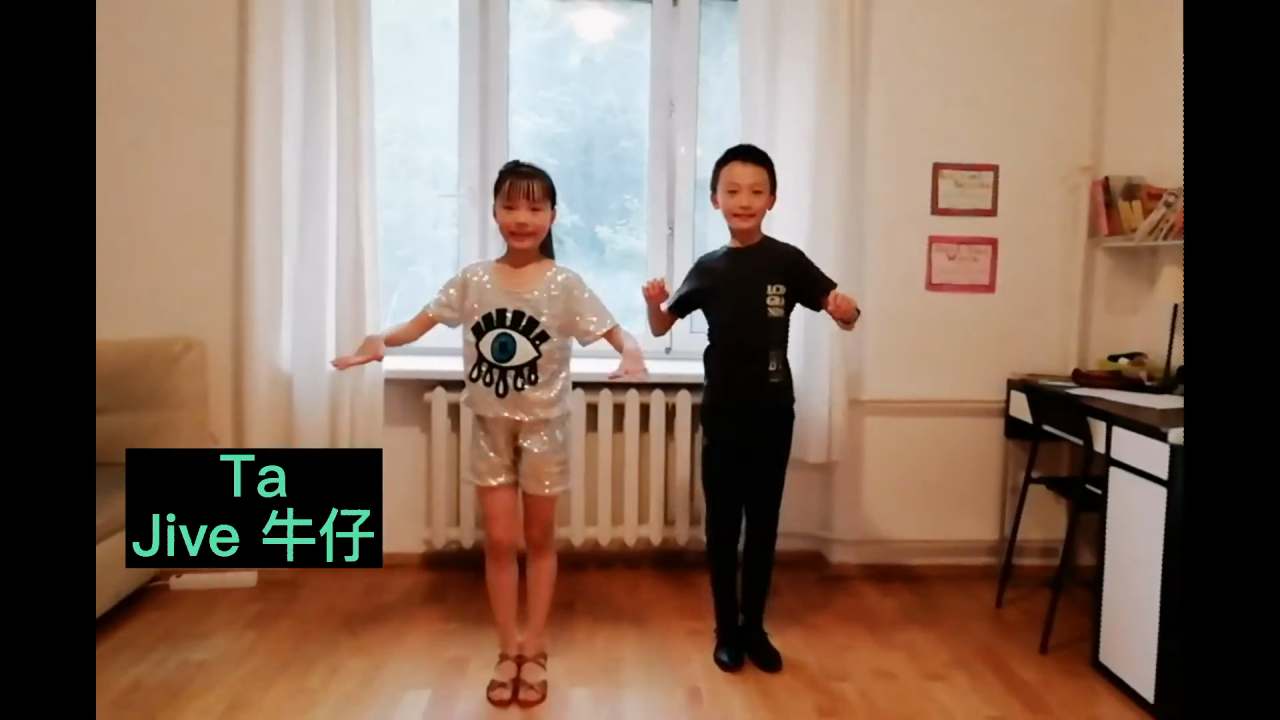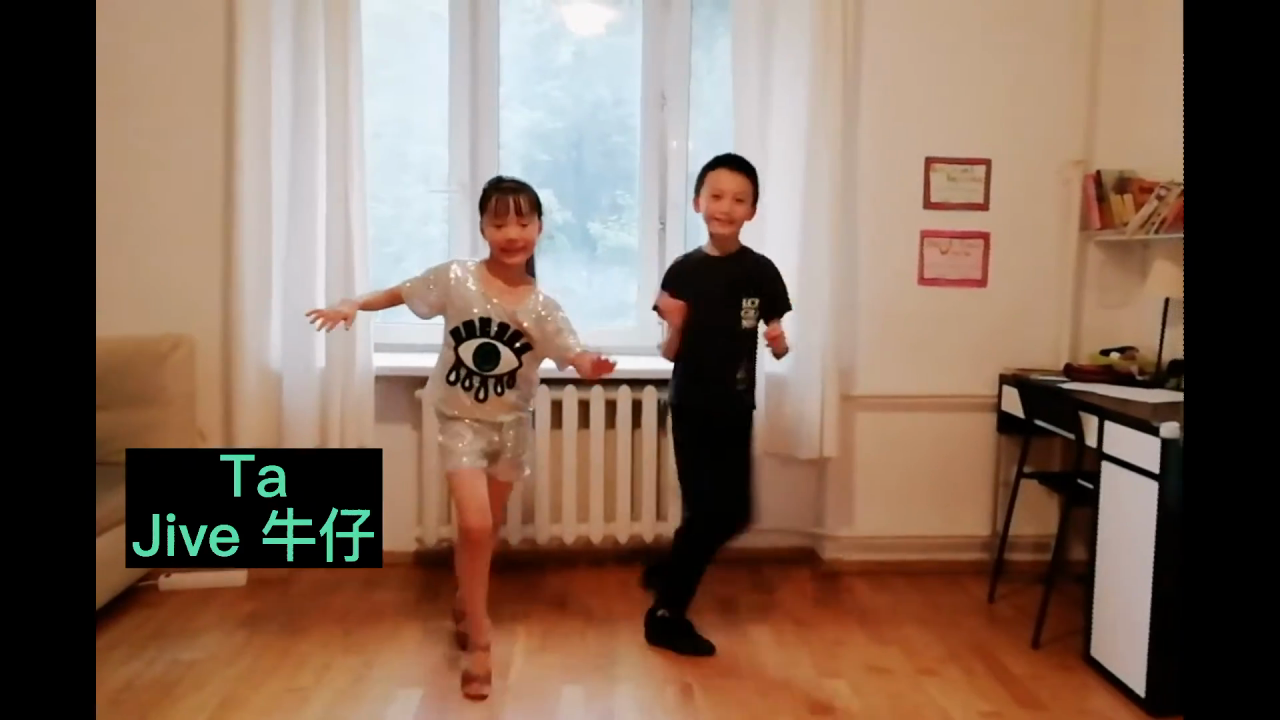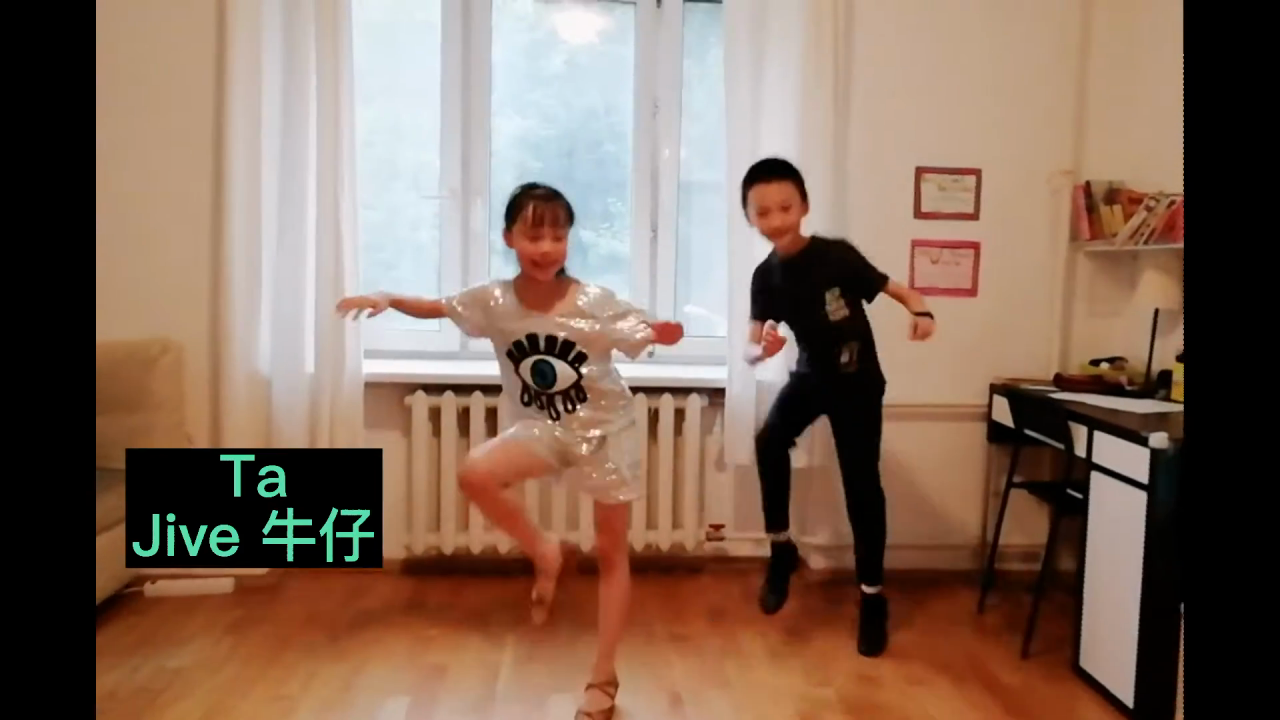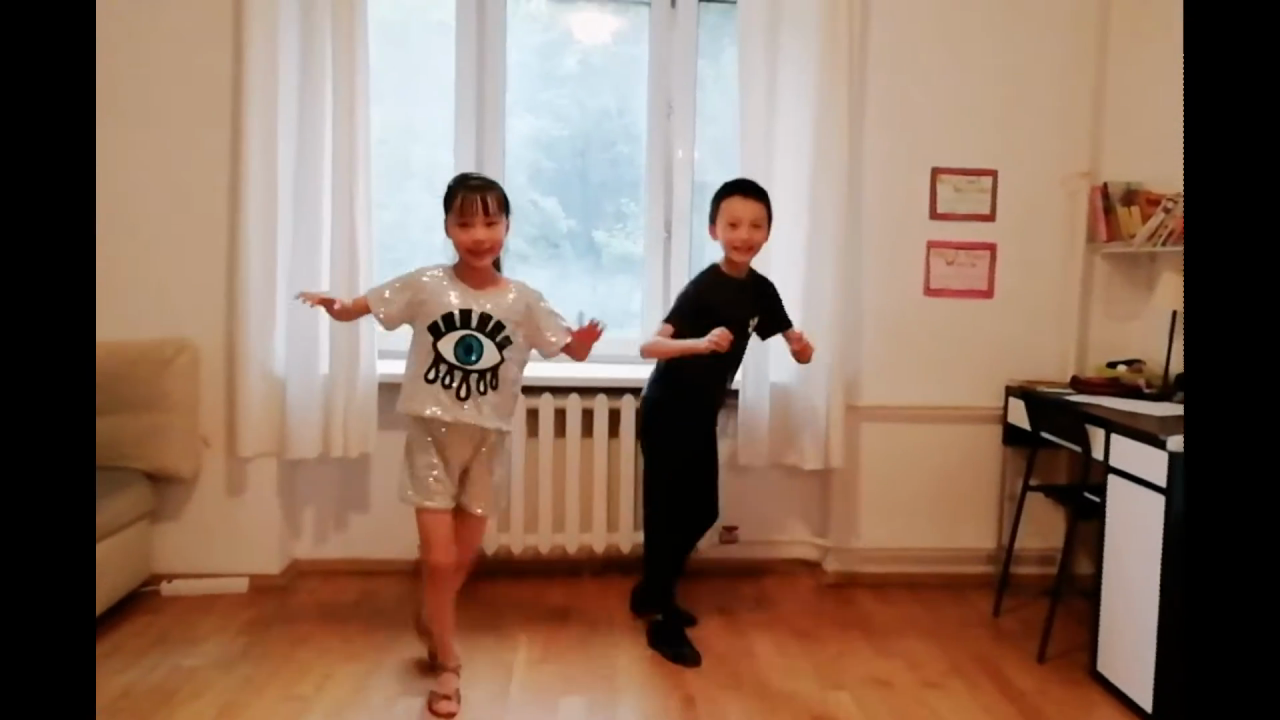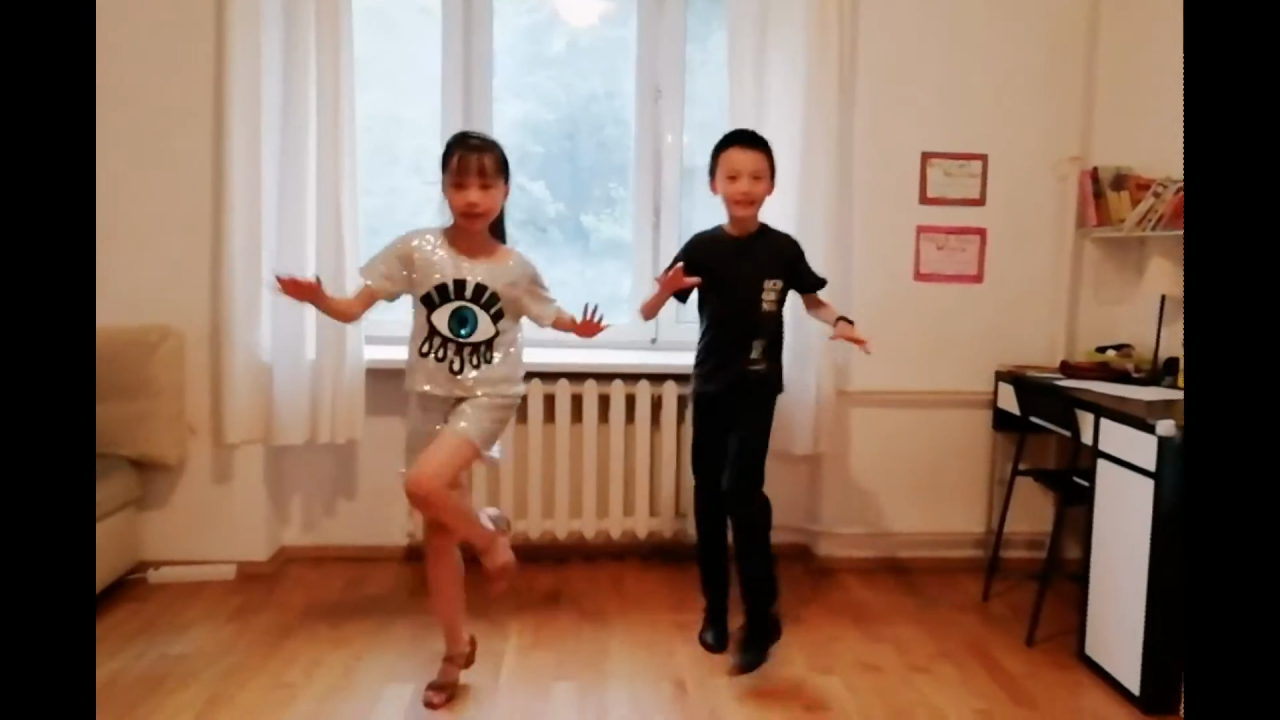
dt=1s
person 1, frame 1
left shoulder: (565, 284)
right shoulder: (472, 280)
left elbow: (615, 334)
right elbow: (416, 325)
left wrist: (630, 353)
right wrist: (380, 340)
left hip: (544, 424)
right hip: (490, 425)
left knee: (539, 538)
right knee: (500, 540)
left ankle: (535, 650)
right ankle: (508, 650)
person 1, frame 2
left shoulder: (544, 307)
right shoulder: (454, 278)
left elbow: (579, 361)
right elbow: (399, 294)
left wrist: (597, 366)
right wrist: (352, 305)
left hip: (512, 425)
right hip: (461, 421)
left knee: (488, 531)
right knee: (475, 528)
left ankle: (465, 607)
right ankle: (478, 640)
person 1, frame 3
left shoulder: (596, 304)
right shoulder: (493, 300)
left elbow: (654, 334)
right elbow: (434, 307)
left wrist: (666, 335)
right wrist: (387, 299)
left hip: (604, 431)
right hip: (538, 431)
left knee: (611, 555)
right knee: (473, 474)
right ankle: (542, 552)
person 1, frame 4
left shoulder: (523, 300)
right shoulder: (424, 285)
left elbow: (572, 349)
right elbow: (356, 307)
left wrist: (584, 340)
right wrist: (331, 304)
left hip: (487, 438)
right hip: (430, 432)
left knee: (462, 558)
right knee: (437, 563)
left ankle: (431, 615)
right ankle: (446, 664)
person 1, frame 5
left shoulder: (517, 269)
right shoulder: (414, 249)
left elbow: (549, 315)
right elbow: (349, 310)
left wrist: (579, 328)
right wrist: (315, 297)
left hip: (490, 397)
right hip: (430, 398)
left knee: (424, 484)
right knee: (436, 532)
left ankle: (491, 536)
right ankle: (457, 648)
person 2, frame 1
left shoulder: (787, 260)
right shoulder: (709, 268)
left elbow: (845, 313)
right elbow: (662, 327)
left wrist: (844, 309)
right wrist: (653, 303)
left hip: (773, 408)
right hip: (722, 408)
left knee: (764, 519)
right knee: (723, 519)
left ankle: (753, 625)
right ankle: (726, 627)
person 2, frame 2
left shoulder: (761, 271)
right shoulder: (685, 270)
left elbow: (779, 349)
right elbow: (670, 352)
left wrist: (779, 340)
right wrist: (673, 328)
left hip: (736, 407)
right hip: (692, 406)
left knee: (734, 511)
right knee: (706, 510)
left ankle: (663, 579)
right ankle: (667, 615)
person 2, frame 3
left shoulder: (837, 256)
right shoulder: (766, 275)
left elbow: (898, 291)
right elbow: (752, 345)
left wrist: (922, 315)
right wrist: (760, 350)
left hip: (858, 382)
right hip: (811, 375)
left knee: (863, 487)
right knee: (770, 440)
left ankle: (872, 595)
right ankle: (781, 549)
person 2, frame 4
left shoulder: (761, 291)
right shoulder: (704, 288)
left elbow: (793, 344)
right elbow: (649, 346)
left wrist: (802, 347)
right wrist: (702, 343)
left hip: (702, 413)
right hip: (665, 411)
left knee: (702, 511)
right knee: (666, 513)
left ankle: (652, 591)
right ankle: (660, 619)
person 2, frame 5
left shoulder: (783, 249)
right shoulder: (700, 249)
left elbow: (814, 301)
right elbow: (647, 312)
left wrist: (839, 322)
right wrist: (665, 290)
left hip: (757, 387)
right hip: (710, 385)
left knee: (741, 487)
right knee: (707, 496)
left ankle: (760, 617)
right ankle: (715, 609)
